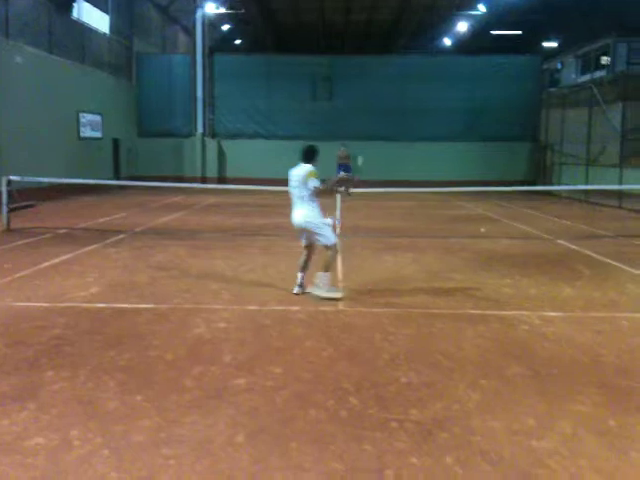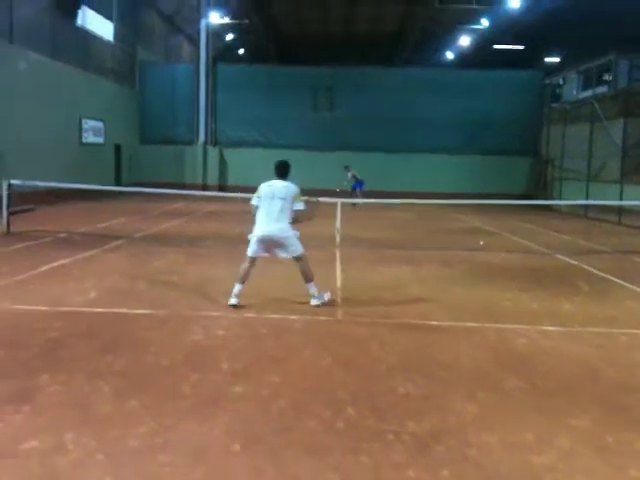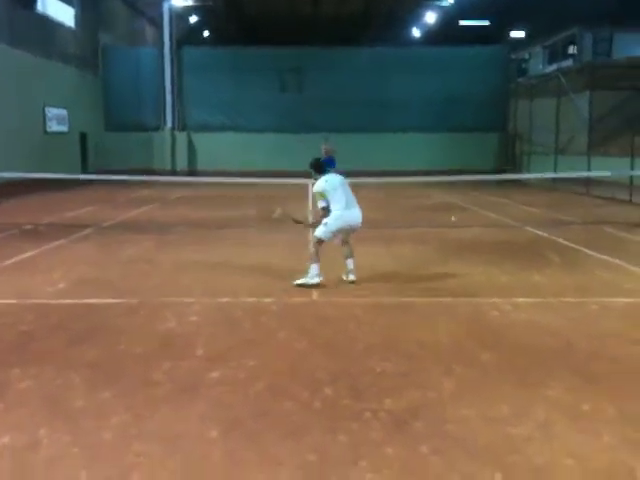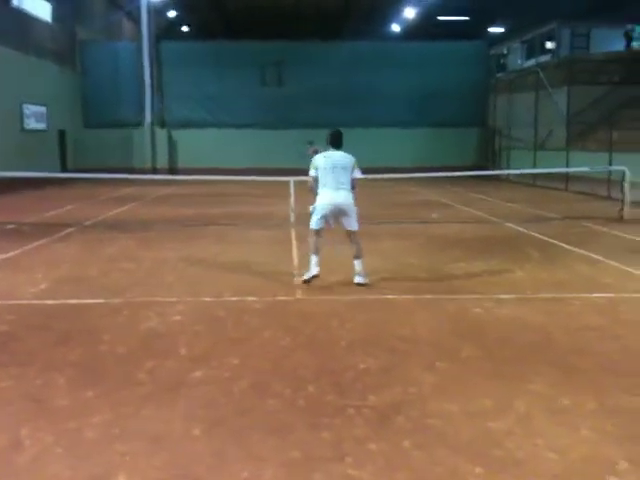
dt=1s
person 1, frame 1
left shoulder: (293, 172)
right shoulder: (309, 170)
right elbow: (318, 192)
left wrist: (330, 188)
right wrist: (336, 182)
left hip: (297, 217)
right hip: (311, 217)
left knee: (309, 249)
right knee: (332, 248)
left ankle: (300, 285)
right ankle: (322, 286)
person 1, frame 2
left shoulder: (263, 187)
right shoulder: (293, 189)
left elbow: (255, 210)
right elbow: (297, 216)
right wrist: (307, 216)
left hip: (261, 230)
right hip: (282, 231)
left knee: (249, 261)
right knee: (302, 260)
left ankle: (235, 296)
right ankle: (316, 296)
person 1, frame 3
left shoulder: (318, 186)
right shoulder: (340, 178)
left elbow: (324, 212)
left wrist: (314, 223)
left hip: (340, 217)
right hip: (357, 216)
left knee: (315, 243)
right knee: (344, 240)
left ankle: (314, 276)
right ankle: (350, 273)
person 1, frame 4
left shoulder: (318, 158)
right shoulder: (350, 159)
left elbow: (312, 184)
right elbow: (353, 185)
left hip: (325, 200)
right hip: (345, 199)
left knee: (315, 233)
right knee: (353, 236)
left ankle: (313, 268)
right ankle: (359, 274)
